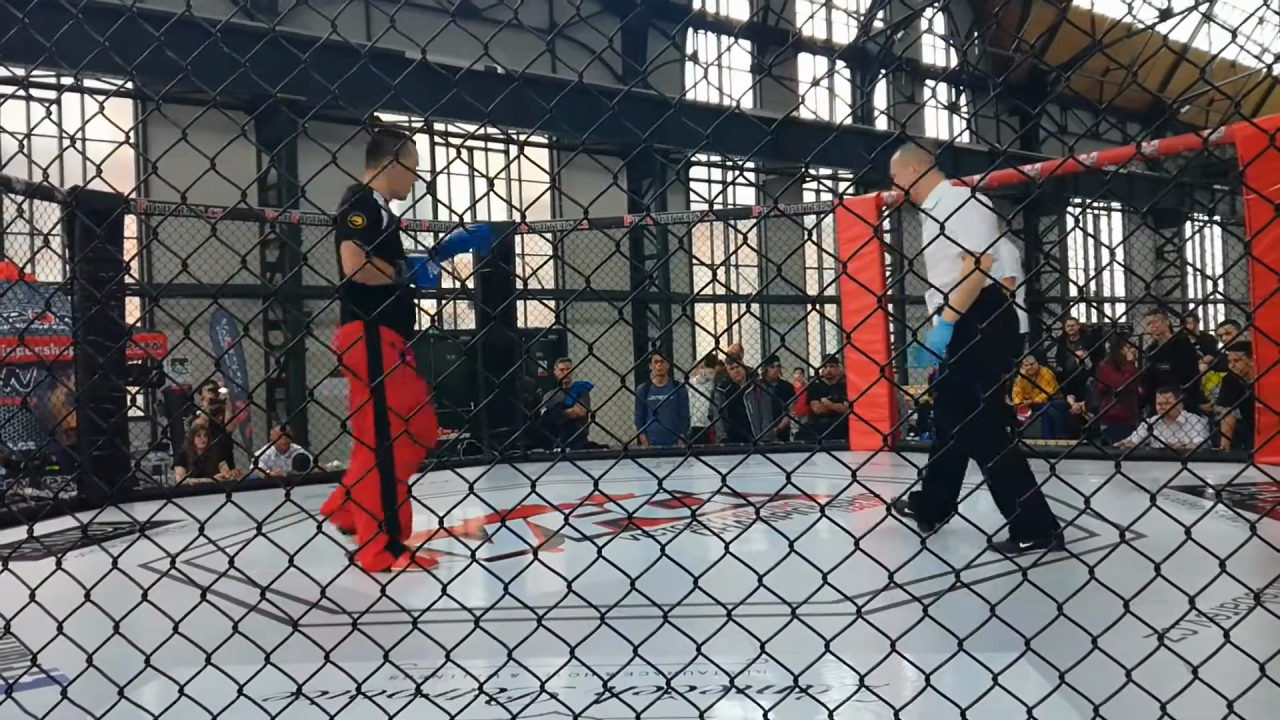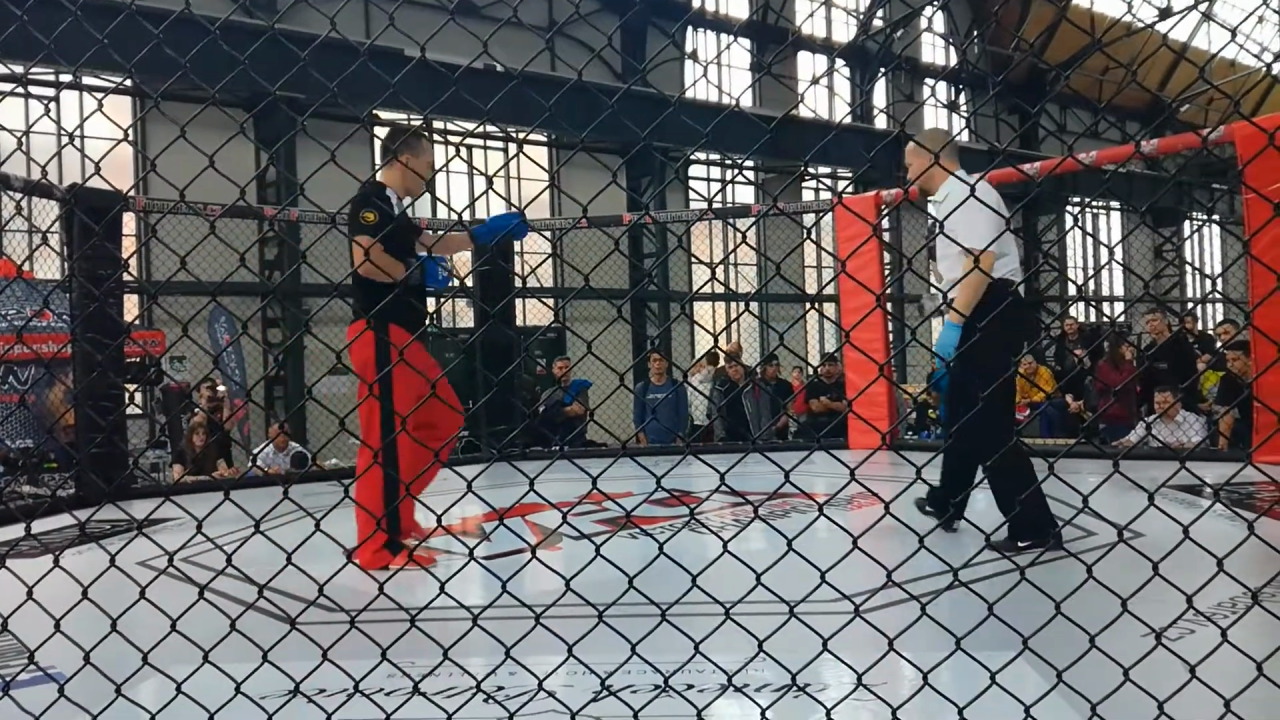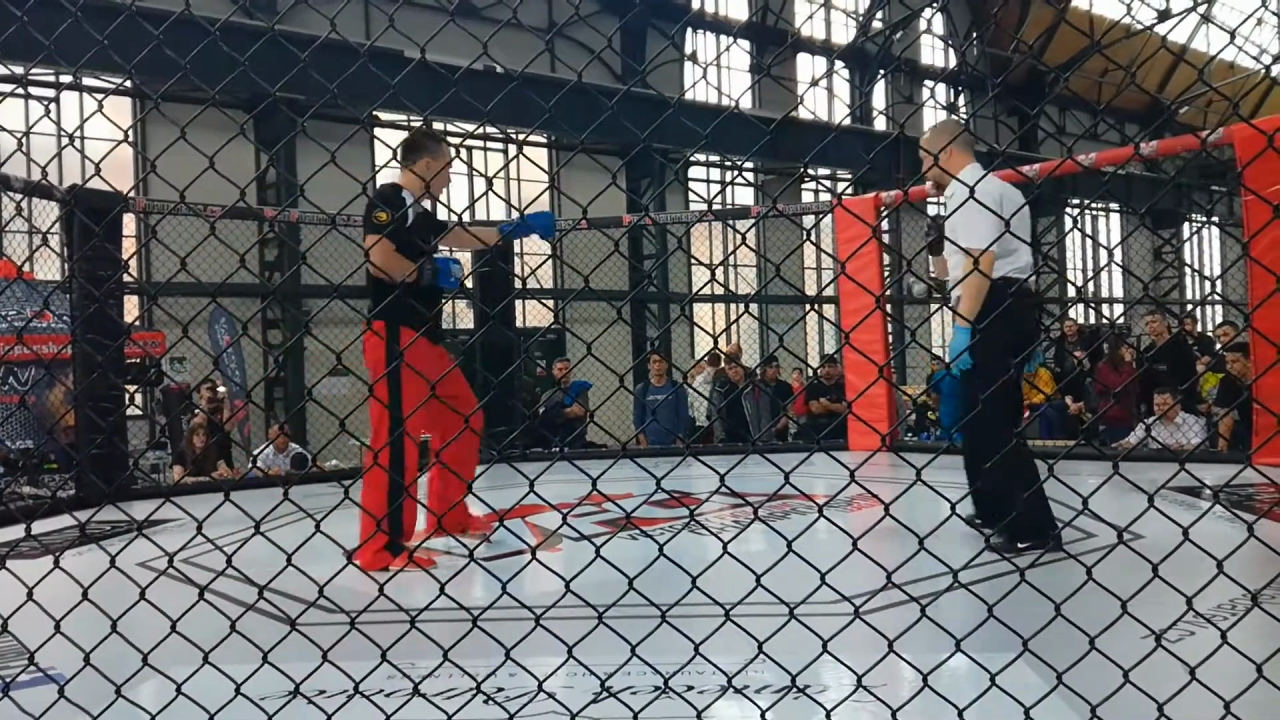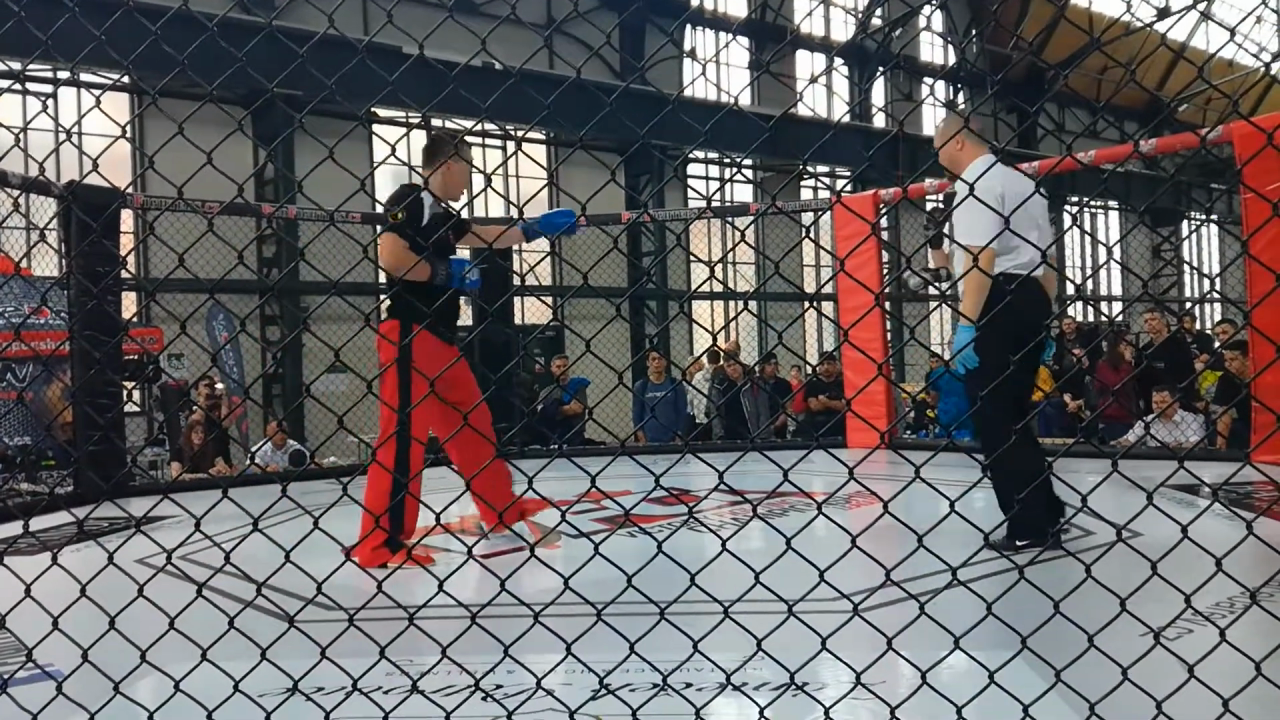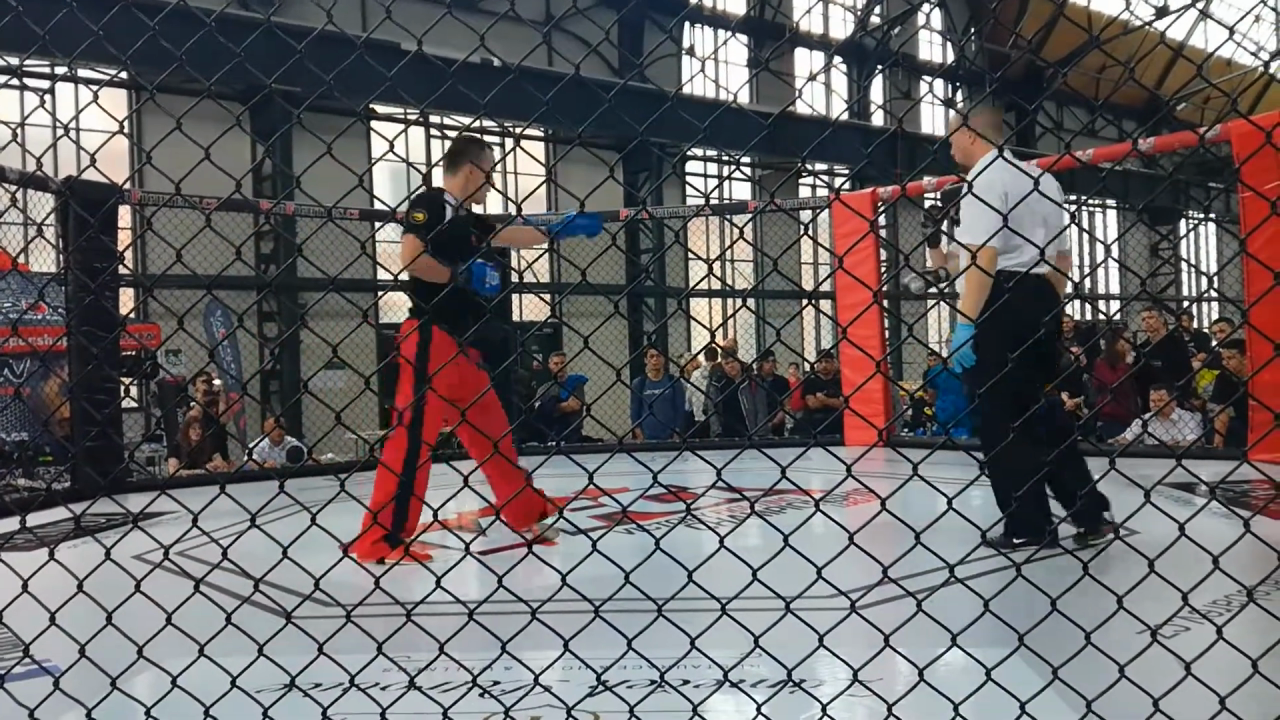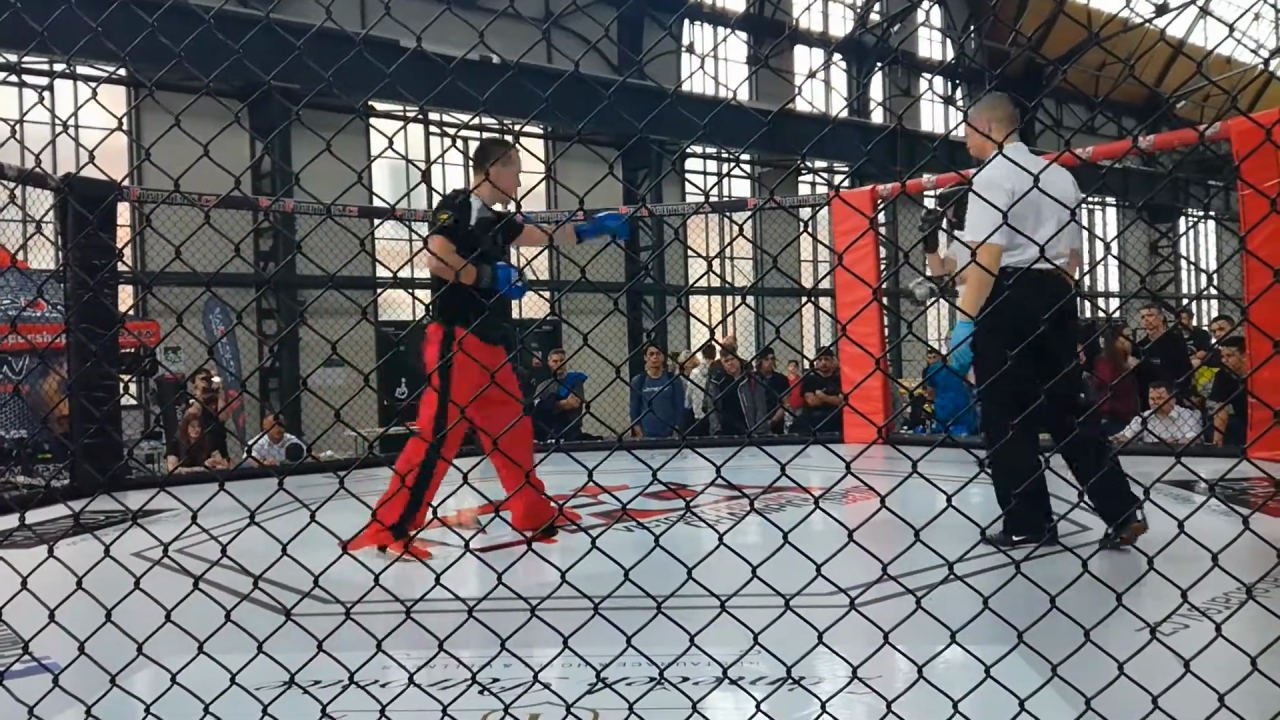
dt=0.1s
person 1, frame 1
left shoulder: (377, 208)
right shoulder: (360, 203)
left elbow: (392, 266)
right elbow: (354, 265)
left wrist: (449, 247)
right wrist: (406, 271)
left hip: (385, 336)
right hip: (371, 335)
left knee: (419, 429)
right knee: (386, 437)
left ankle: (348, 509)
right ankle: (383, 546)
person 1, frame 2
left shoulder: (394, 207)
right shoulder: (372, 199)
left elbow: (433, 243)
right elbow: (365, 260)
left wrist: (490, 231)
right wrist: (418, 272)
left hip: (404, 336)
right hip: (383, 335)
left knee: (440, 420)
right knee: (387, 437)
left ankle: (390, 511)
right ankle: (379, 546)
person 1, frame 3
left shoulder: (418, 211)
right shoulder: (388, 200)
left elbow: (464, 237)
right elbow: (377, 258)
left wrist: (518, 228)
right wrist: (429, 273)
left hip: (422, 337)
right hip: (396, 336)
left knee: (464, 421)
right knee: (394, 439)
left ankle: (449, 514)
right ankle: (381, 547)
person 1, frame 4
left shoulder: (442, 214)
right shoulder: (407, 201)
left elbow: (488, 234)
right elbow: (390, 256)
left wrist: (538, 225)
right wrist: (444, 272)
left hip: (440, 339)
right hip: (411, 336)
left knee: (474, 425)
right knee: (403, 436)
left ankle: (500, 510)
right ankle: (380, 543)
person 1, frame 5
left shoulder: (467, 219)
right shoulder: (429, 204)
left elbow: (513, 235)
right elbow: (411, 259)
left wrist: (562, 229)
right wrist: (464, 276)
left hip: (461, 340)
right hip: (431, 337)
left knee: (490, 426)
right knee: (414, 435)
left ankle: (526, 511)
right ankle: (381, 538)
person 1, frame 6
left shoulder: (495, 220)
right shoulder: (456, 205)
left elbow: (542, 233)
right elbow: (437, 259)
left wrist: (589, 229)
right wrist: (488, 276)
left hip: (486, 338)
right hip: (454, 336)
left knee: (512, 425)
right knee: (440, 432)
left ankle: (534, 514)
right ankle: (389, 528)
person 2, frame 1
left shoulder: (958, 200)
right shoulder: (935, 214)
left elbow: (977, 262)
left wrist: (945, 322)
right wrist: (941, 324)
left hip: (980, 320)
right hip: (966, 326)
left knee: (983, 425)
right knee: (951, 418)
left ankle: (1036, 529)
right ankle: (931, 505)
person 2, frame 2
left shoulder: (966, 194)
right shoulder: (959, 199)
left elbow: (981, 262)
left wrist: (953, 323)
left hip: (987, 315)
right hip: (997, 315)
left knee: (989, 424)
right knee: (965, 416)
left ankle: (1033, 527)
right ankle: (948, 500)
person 2, frame 3
left shoulder: (973, 191)
right shoulder: (1002, 191)
left elbow: (982, 264)
left wrist: (963, 327)
left hip: (992, 315)
right hip: (1010, 310)
left knee: (991, 423)
right knee: (985, 417)
left ankle: (1033, 528)
right ankle: (994, 510)
person 2, frame 4
left shoulder: (977, 186)
right shoulder: (1026, 185)
left elbow: (981, 261)
right elbow: (1047, 264)
left wrist: (966, 327)
right wrist: (1045, 322)
left hip: (998, 311)
right hip: (1031, 308)
left knee: (996, 422)
right knee: (1011, 417)
left ankle: (1031, 526)
right ankle: (1040, 512)
person 2, frame 5
left shoulder: (983, 182)
right shoulder: (1041, 180)
left elbow: (982, 260)
right elbow: (1060, 259)
left wrist: (965, 324)
left hip: (1002, 308)
right hip: (1040, 303)
left knee: (999, 421)
right knee: (1031, 414)
left ankle: (1025, 525)
right ankle: (1089, 511)
person 2, frame 6
left shoulder: (993, 176)
right shoulder: (1061, 175)
left elbow: (988, 254)
right elbow: (1070, 250)
left wrist: (965, 319)
left hip: (1011, 300)
right hip: (1056, 296)
left knee: (1008, 417)
right knee: (1067, 408)
left ankle: (1028, 523)
right ankle: (1122, 513)
person 3, frame 1
left shoulder: (1000, 248)
right shoulder: (977, 249)
left elbow: (1005, 295)
right elbow: (967, 289)
left wrist: (980, 325)
left hip: (1003, 330)
right hip: (983, 331)
left knee: (996, 391)
right knee: (990, 391)
person 3, frame 2
left shoulder: (997, 243)
right shoulder: (971, 244)
left elbow: (994, 289)
right elbow: (952, 280)
left wrist: (948, 302)
right wrist: (937, 253)
left hip: (1002, 327)
right hip: (983, 328)
left knee: (994, 389)
person 3, frame 3
left shoulder: (992, 239)
right shoulder: (969, 240)
left elbow: (983, 283)
right elbow: (946, 274)
left wrist: (942, 286)
right wrist: (936, 245)
left hip: (999, 324)
right hip: (981, 326)
left knee: (992, 389)
person 3, frame 4
left shoulder: (991, 233)
right shoulder: (967, 236)
left elbow: (984, 274)
right elbow: (945, 266)
left wrist: (939, 275)
right wrist: (935, 237)
left hip: (996, 321)
right hip: (977, 320)
left knee: (991, 380)
right knee: (978, 381)
person 3, frame 5
left shoulder: (990, 231)
right shoulder: (965, 233)
left elbow: (983, 274)
right elbow: (943, 265)
left wrist: (942, 275)
right wrist: (932, 236)
left hip: (995, 318)
right hip: (976, 318)
left knee: (986, 379)
right knee: (974, 381)
person 3, frame 6
left shoulder: (989, 232)
right shoulder: (961, 237)
left elbow: (981, 277)
right elbow: (943, 270)
left wrist: (950, 279)
right wrist: (930, 241)
left hip: (995, 320)
right hip: (975, 321)
left knee: (979, 380)
right knee: (980, 383)
left ankle: (998, 438)
right ankle: (1000, 437)
